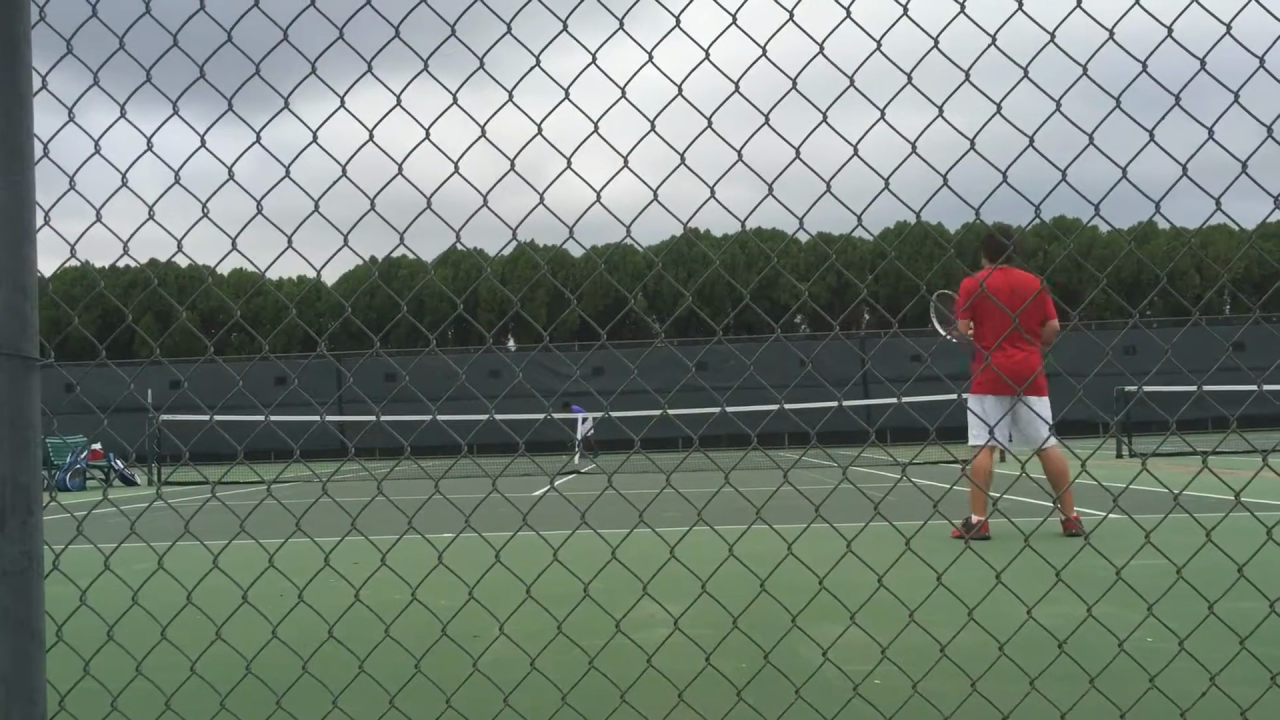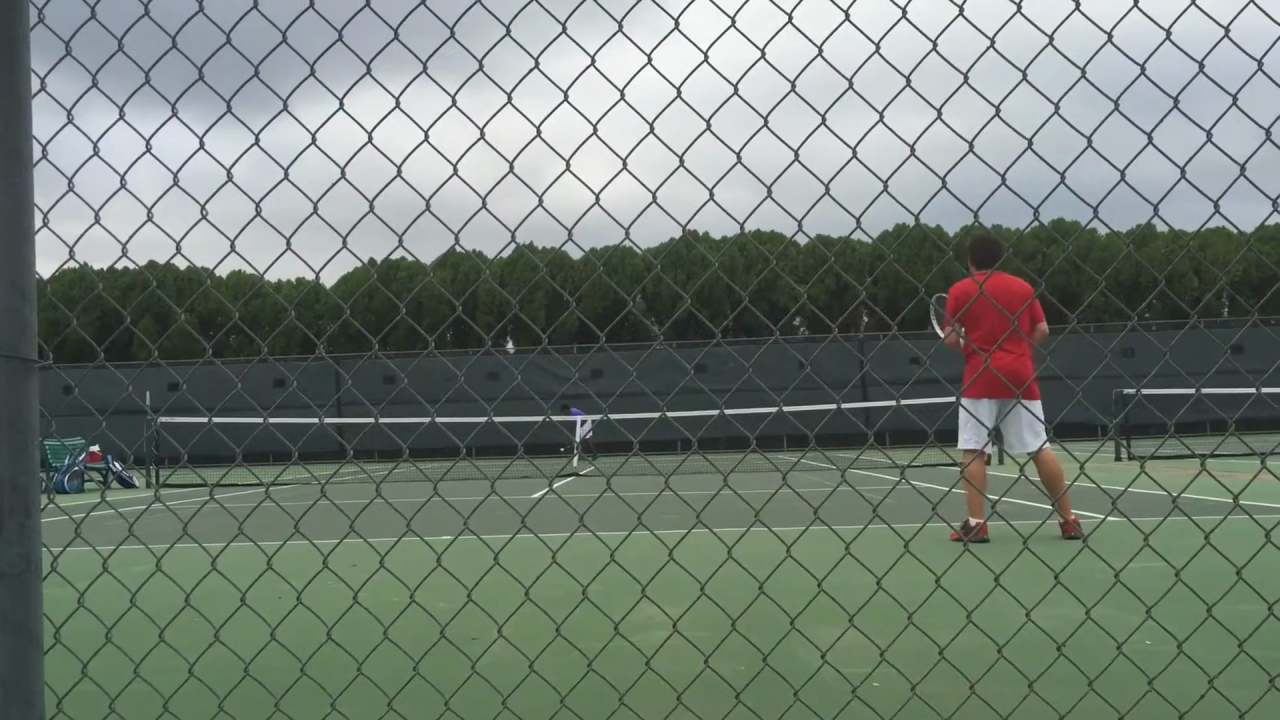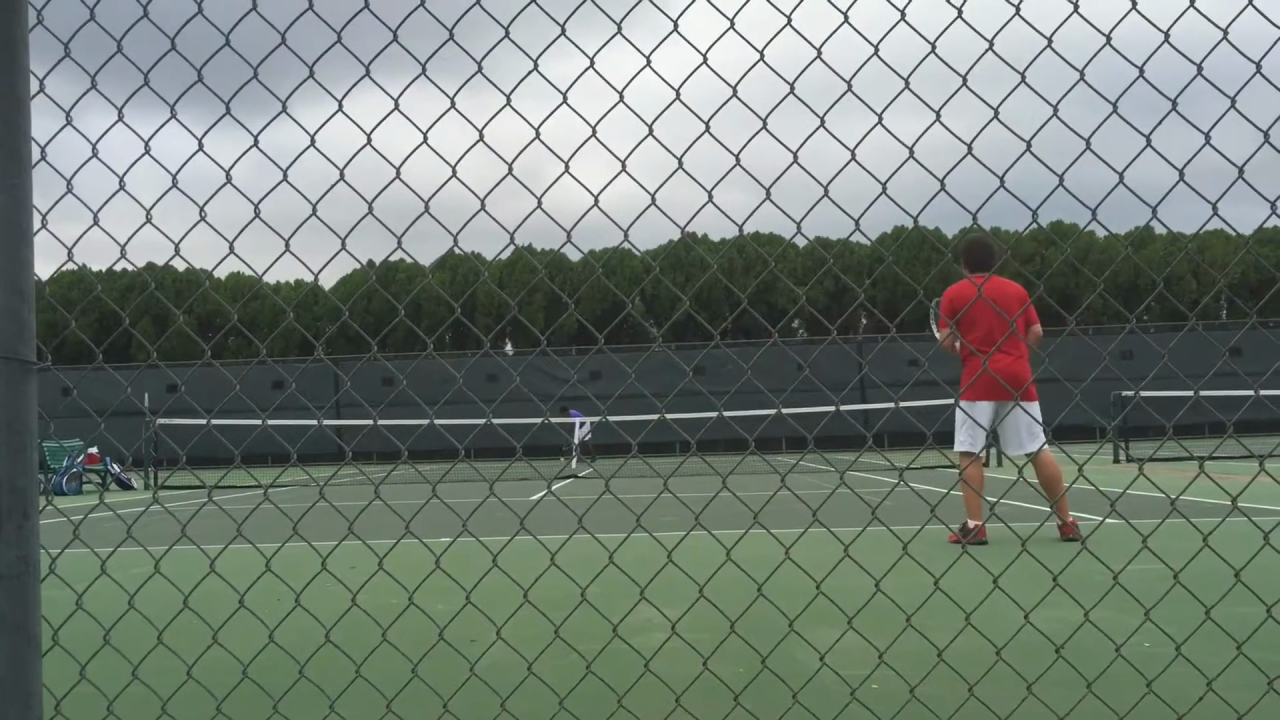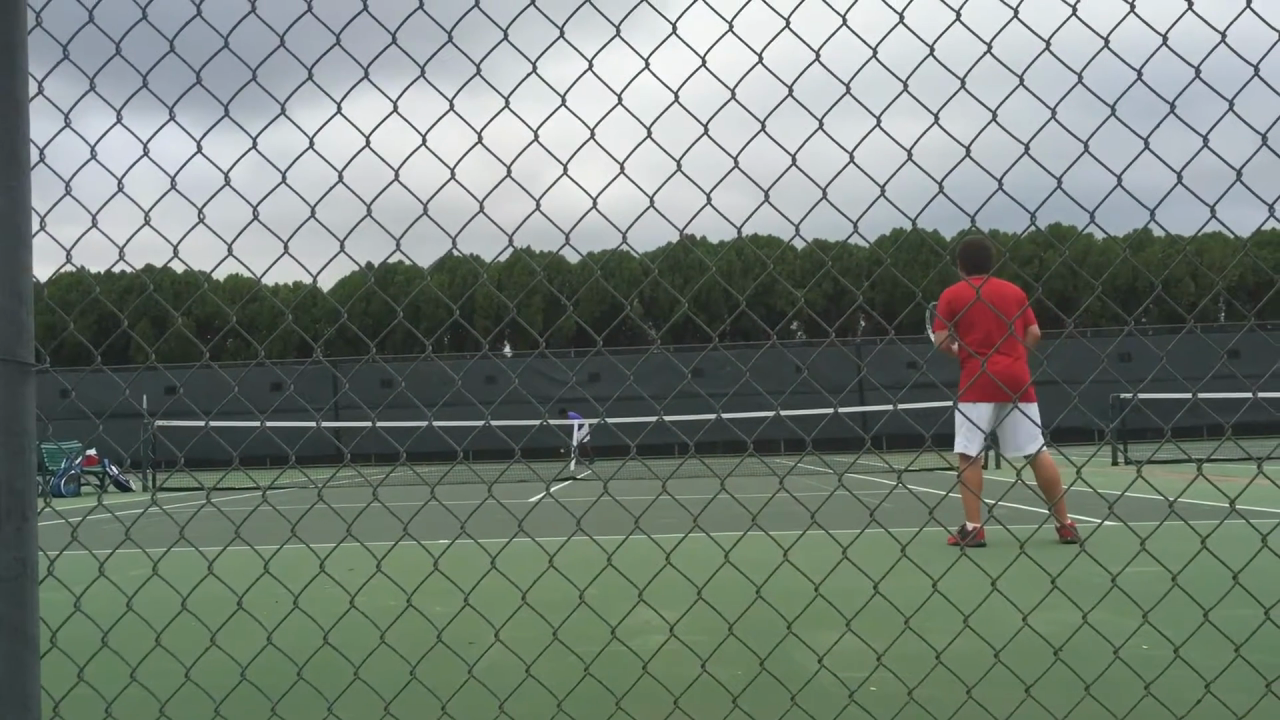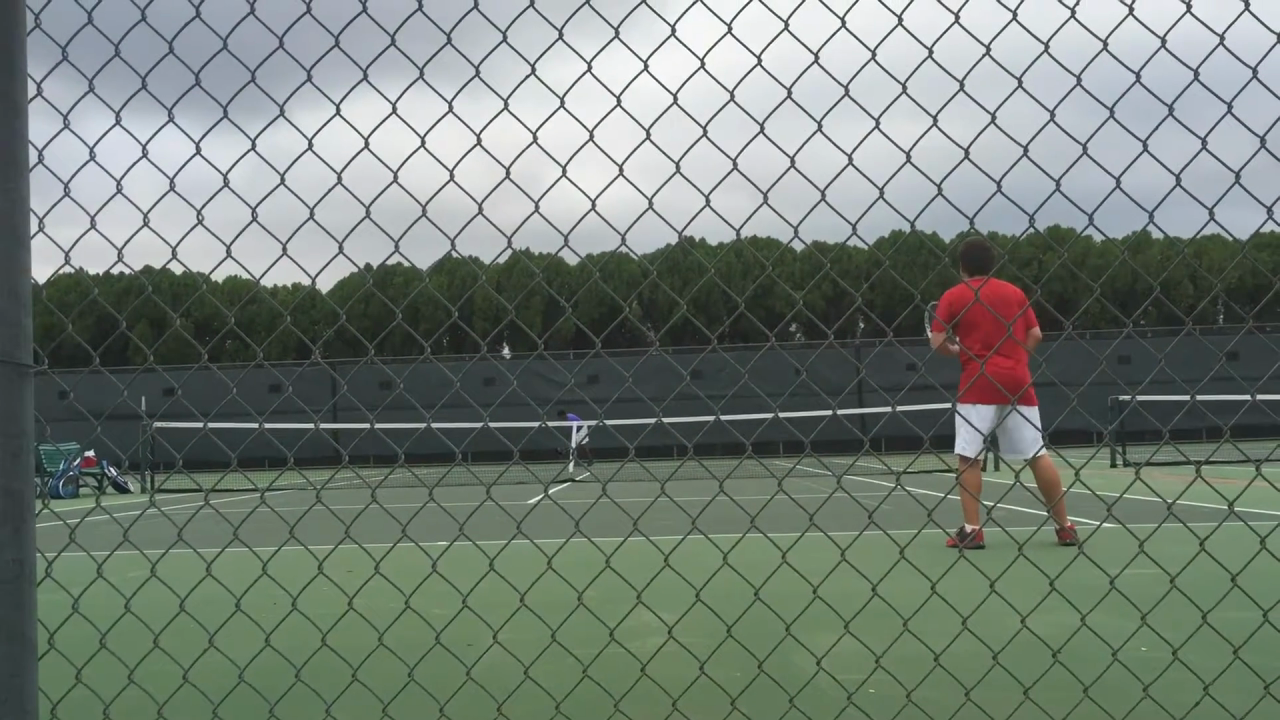
dt=0.1s
person 1, frame 1
left shoulder: (972, 284)
right shoulder: (1035, 283)
left elbow: (962, 329)
right elbow: (1052, 328)
left hip: (990, 375)
right hip: (1029, 374)
left knee: (983, 445)
right knee: (1046, 444)
left ankle: (978, 520)
right ankle: (1070, 516)
person 1, frame 2
left shoulder: (960, 290)
right shoulder: (1023, 287)
left elbow: (951, 338)
right elbow: (1042, 331)
left hip: (982, 379)
right hip: (1021, 377)
left knee: (974, 449)
right knee: (1040, 448)
left ankle: (976, 523)
right ankle: (1068, 519)
person 1, frame 3
left shoulder: (954, 293)
right shoulder: (1016, 289)
left elbow: (945, 340)
right elbow: (1036, 332)
left hip: (979, 380)
right hip: (1019, 379)
left knee: (970, 452)
right knee: (1038, 450)
left ankle: (974, 525)
right ankle: (1066, 521)
person 1, frame 4
left shoulder: (952, 295)
right shoulder: (1014, 291)
left elbow: (942, 343)
right elbow: (1034, 334)
left hip: (978, 383)
right hip: (1018, 380)
left knee: (969, 454)
right knee: (1037, 452)
left ankle: (973, 527)
right ankle: (1065, 523)
person 1, frame 5
left shoulder: (954, 296)
right shoulder: (1015, 292)
left elbow: (937, 343)
right elbow: (1035, 335)
left hip: (980, 385)
right hip: (1018, 382)
left knee: (969, 456)
right knee: (1038, 454)
left ankle: (972, 529)
right ankle: (1064, 526)
